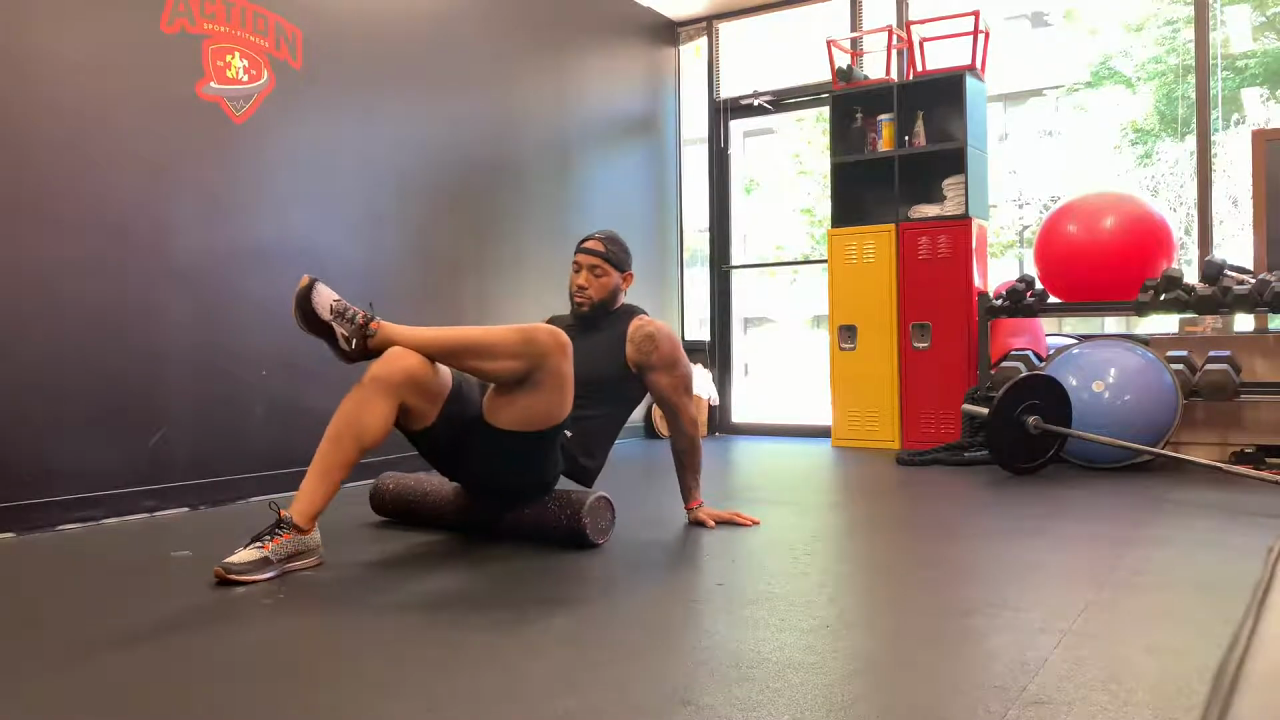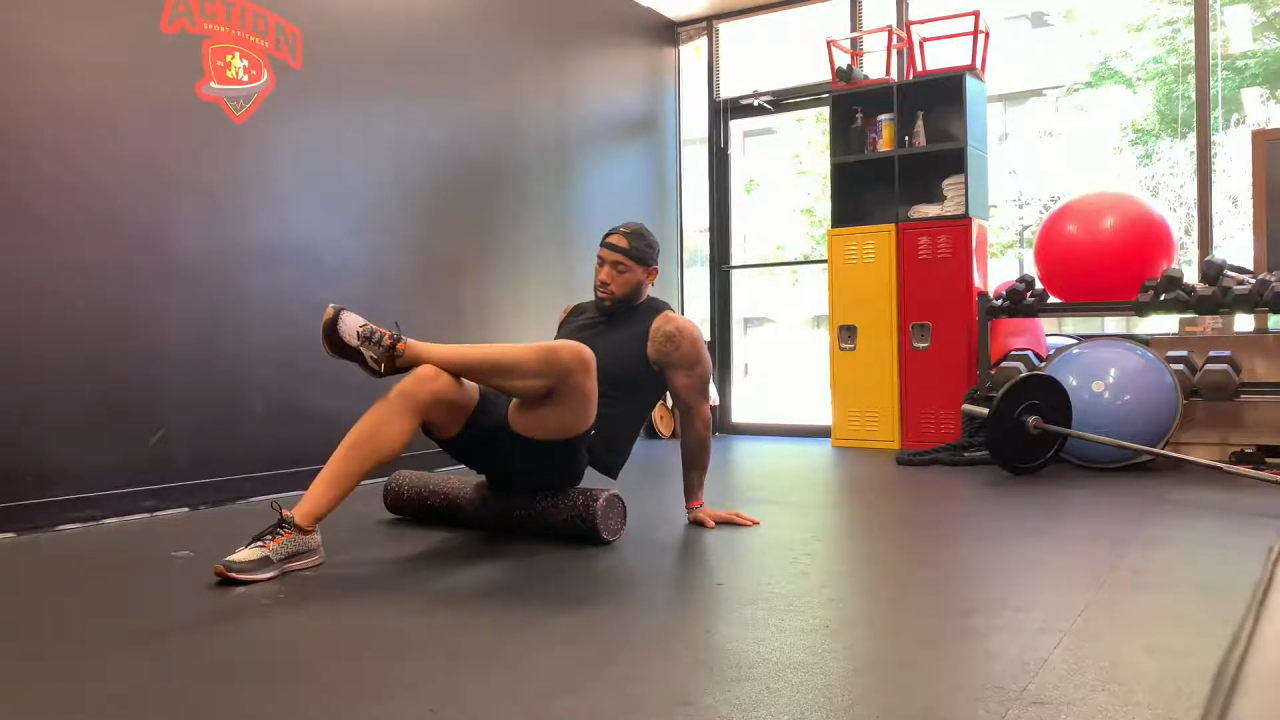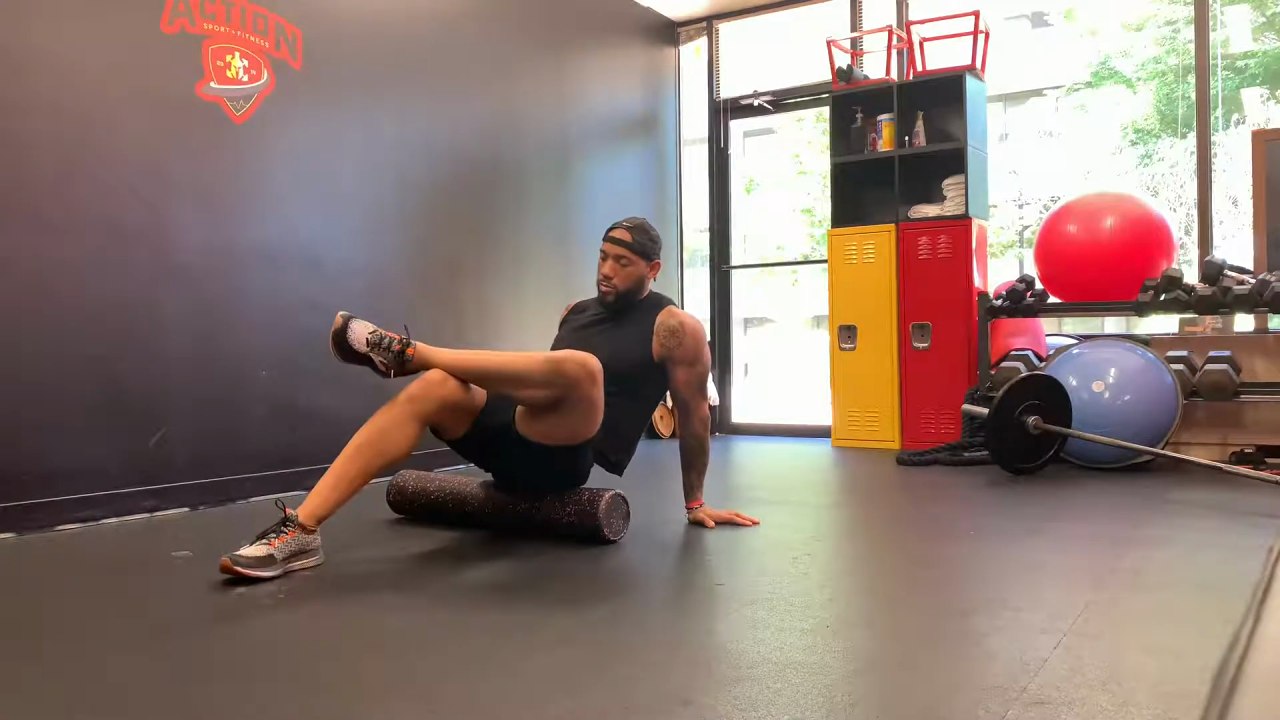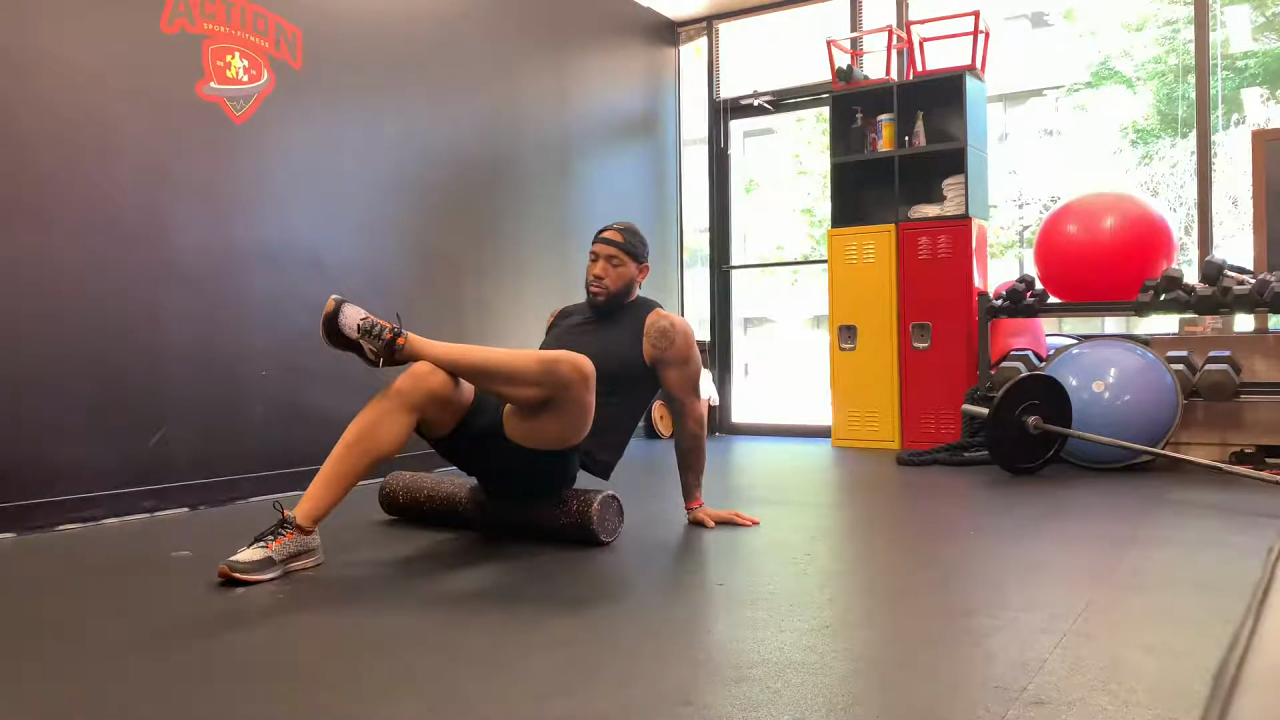
dt=0.4s
person 1, frame 1
left shoulder: (645, 336)
right shoulder: (557, 323)
left elbow: (683, 415)
left wrist: (693, 502)
left hip: (530, 461)
right hip: (480, 442)
left knee: (548, 344)
right knee: (399, 368)
left ankle: (372, 330)
right ankle: (296, 530)
person 1, frame 2
left shoulder: (670, 333)
right shoulder: (576, 314)
left elbow: (695, 415)
left wrist: (695, 502)
left hip: (557, 457)
right hip: (508, 433)
left knee: (574, 357)
right knee: (425, 385)
left ankle: (400, 347)
right ankle: (298, 530)
person 1, frame 3
left shoulder: (673, 328)
right shoulder: (577, 313)
left elbow: (694, 413)
left wrist: (695, 503)
left hip: (564, 457)
right hip: (514, 429)
left knee: (581, 366)
right knee: (433, 389)
left ankle: (410, 351)
right ankle: (301, 529)
person 1, frame 4
left shoulder: (662, 330)
right shoulder: (564, 317)
left elbow: (689, 414)
left wrist: (694, 502)
left hip: (549, 462)
right hip: (497, 436)
left knee: (573, 367)
right knee: (422, 380)
left ankle: (400, 342)
right ankle: (299, 531)
